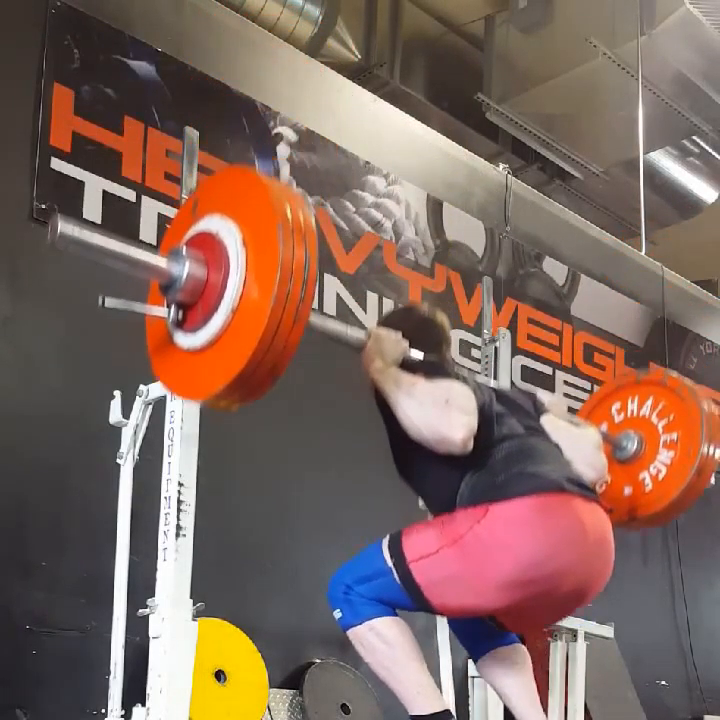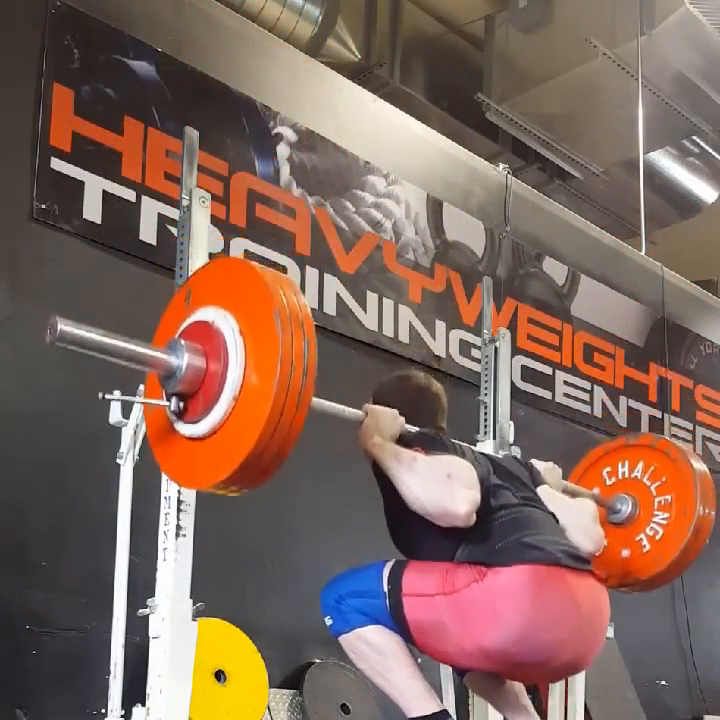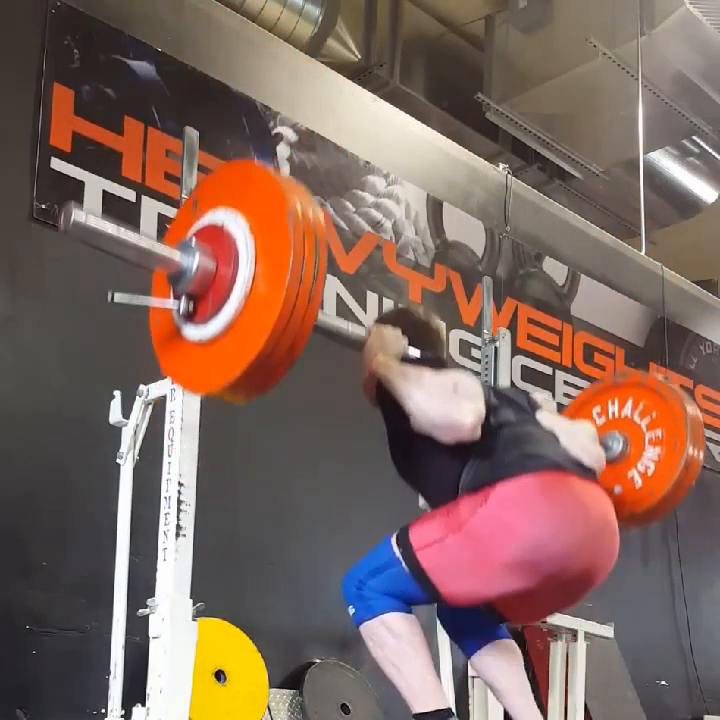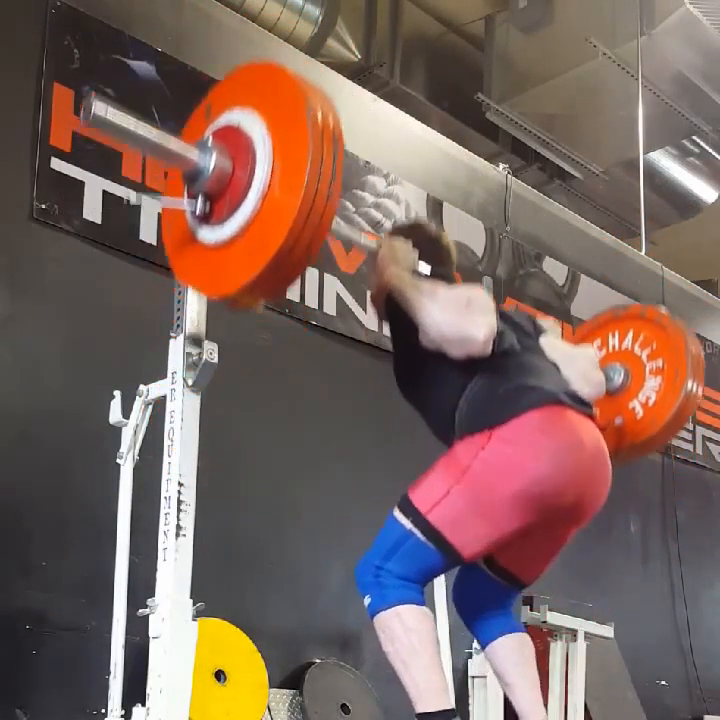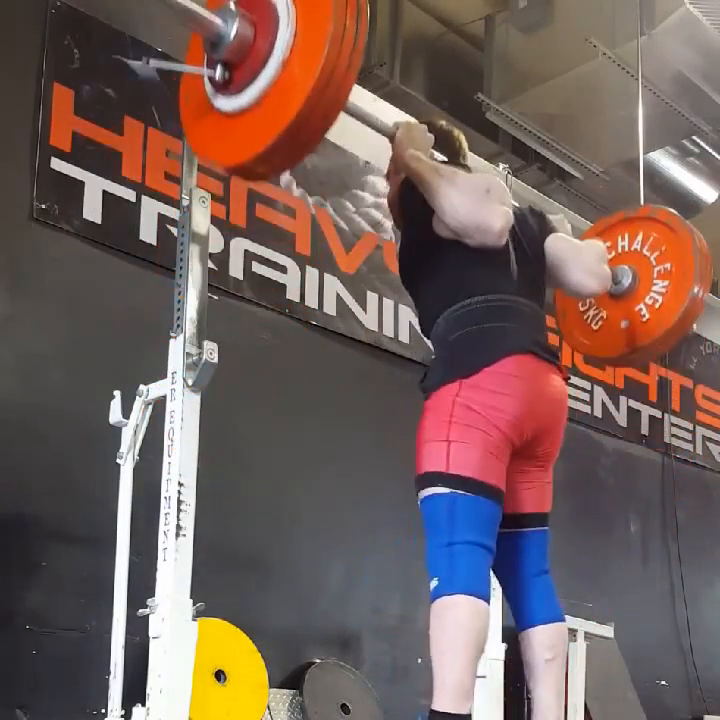
dt=0.4s
person 1, frame 1
left shoulder: (415, 381)
right shoulder: (503, 394)
left elbow: (454, 430)
right elbow: (593, 465)
left wrist: (382, 369)
right wrist: (557, 419)
left hip: (526, 527)
right hip: (591, 544)
left knee: (353, 591)
right knee: (477, 619)
person 1, frame 2
left shoulder: (412, 454)
right shoulder: (502, 463)
left elbow: (457, 504)
right elbow: (590, 538)
left wrist: (380, 443)
right wrist: (547, 488)
left hip: (527, 603)
right hip: (587, 617)
left knee: (344, 600)
right knee: (460, 632)
person 1, frame 3
left shoulder: (414, 380)
right shoulder: (493, 391)
left elbow: (462, 417)
right elbow: (591, 453)
left wrist: (385, 364)
right wrist: (545, 417)
left hip: (535, 513)
right hip: (597, 529)
left knee: (368, 586)
right knee: (465, 612)
person 1, frame 4
left shoulder: (419, 296)
right shoulder: (508, 314)
left elbow: (472, 332)
right elbow: (590, 381)
left wrist: (396, 278)
right wrist: (547, 341)
left hip: (527, 442)
right hip: (587, 458)
left knee: (385, 573)
right knee: (481, 596)
person 1, frame 5
left shoulder: (427, 191)
right shoulder: (525, 217)
left elbow: (490, 218)
right elbow: (594, 275)
left wrist: (415, 159)
right wrist: (564, 238)
left hip: (483, 378)
right hip: (540, 387)
left knee: (457, 555)
right knee: (526, 568)
